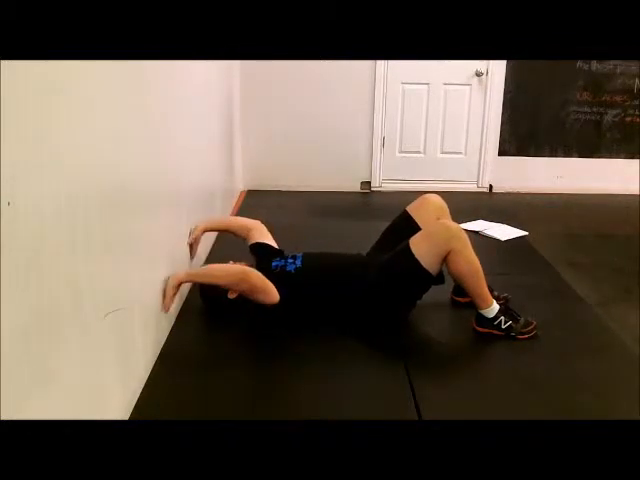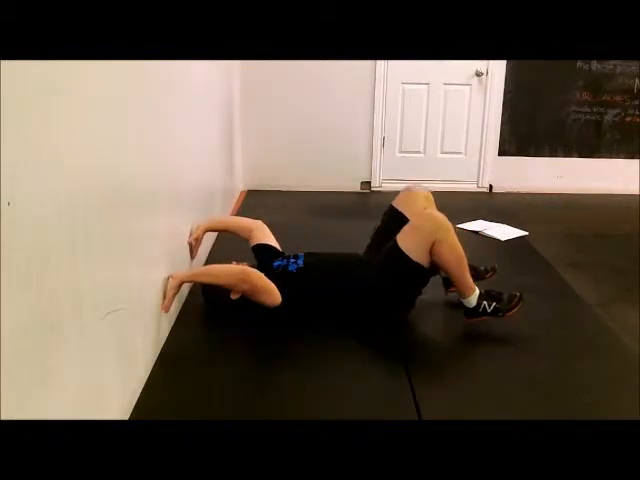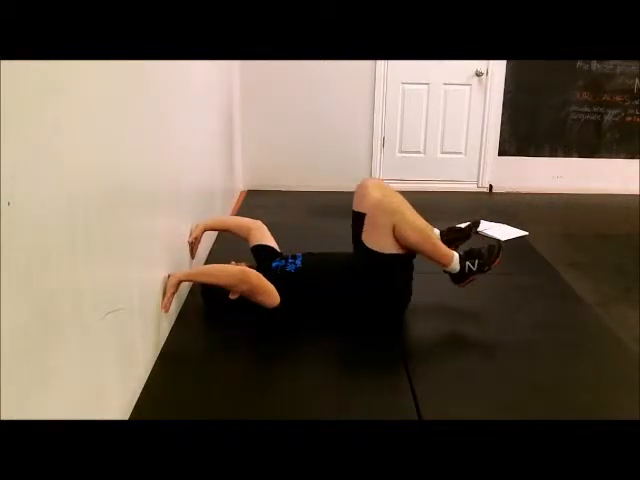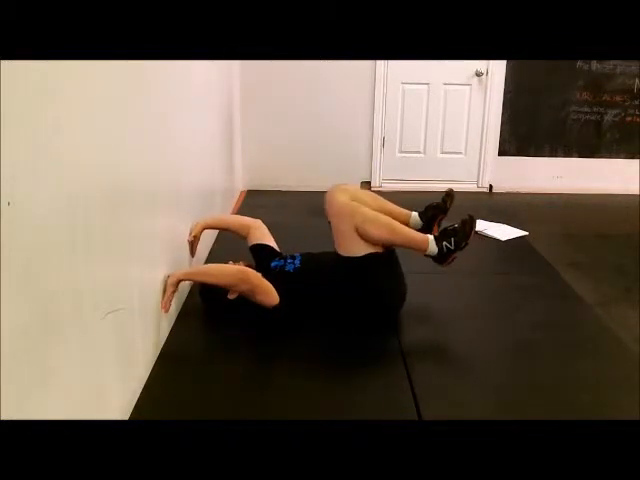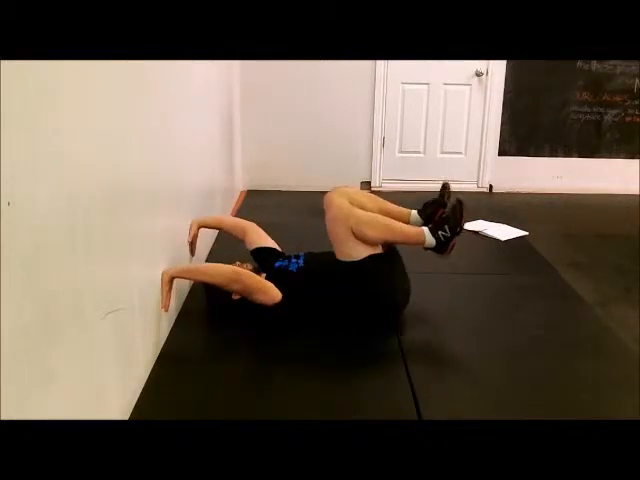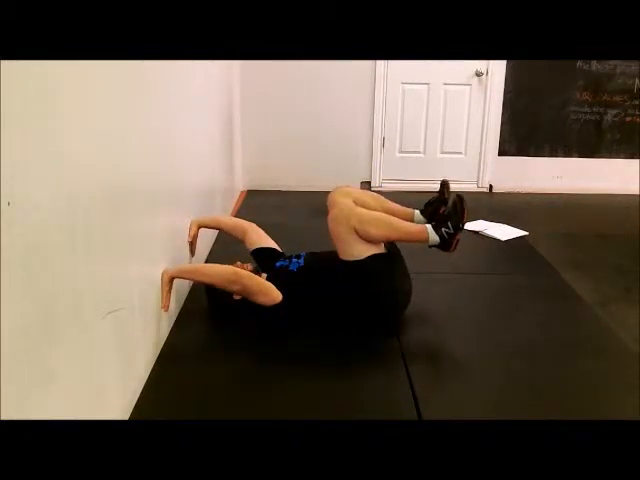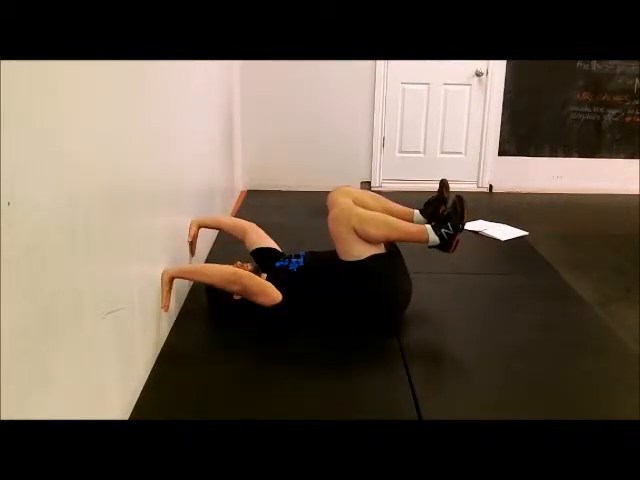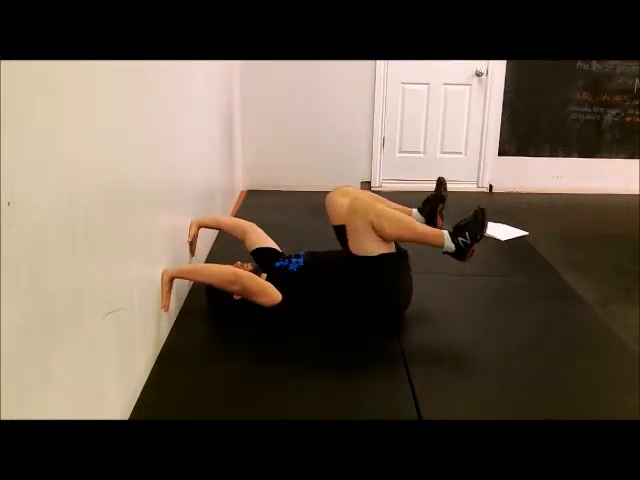
dt=0.4s
person 1, frame 1
left shoulder: (269, 264)
right shoulder: (267, 291)
left elbow: (252, 226)
right elbow: (244, 275)
left wrist: (204, 226)
right wrist: (182, 276)
left hip: (372, 265)
right hip: (381, 292)
left knee: (432, 203)
right knee: (449, 233)
left ankle: (467, 287)
right ankle: (490, 315)
person 1, frame 2
left shoulder: (269, 264)
right shoulder: (267, 291)
left elbow: (255, 225)
right elbow: (244, 275)
left wrist: (205, 226)
right wrist: (181, 277)
left hip: (371, 264)
right hip: (382, 292)
left knee: (417, 198)
right knee: (433, 222)
left ankle: (455, 274)
right ankle: (474, 301)
person 1, frame 3
left shoulder: (268, 263)
right shoulder: (269, 294)
left elbow: (254, 226)
right elbow: (243, 277)
left wrist: (204, 225)
right wrist: (180, 276)
left hip: (363, 268)
right hip: (381, 290)
left knee: (370, 188)
right knee: (382, 206)
left ankle: (437, 240)
right ankle: (457, 267)
person 1, frame 4
left shoulder: (268, 264)
right shoulder: (266, 296)
left elbow: (253, 225)
right elbow: (244, 276)
left wrist: (202, 224)
right wrist: (179, 275)
left hip: (372, 277)
right hip: (378, 292)
left knee: (339, 194)
right knee: (344, 208)
left ankle: (420, 222)
right ankle: (436, 247)
person 1, frame 5
left shoulder: (271, 265)
right shoulder: (271, 299)
left elbow: (246, 227)
right elbow: (237, 277)
left wrist: (200, 222)
right wrist: (173, 272)
left hip: (379, 278)
right hip: (380, 293)
left knee: (338, 198)
right knee: (340, 213)
left ankle: (419, 219)
right ankle: (432, 238)
person 1, frame 6
left shoulder: (272, 266)
right shoulder: (270, 296)
left elbow: (246, 228)
right elbow: (235, 277)
left wrist: (200, 222)
right wrist: (173, 272)
left hip: (379, 278)
right hip: (382, 292)
left knee: (340, 197)
right knee: (343, 214)
left ankle: (422, 217)
right ankle: (437, 235)
person 1, frame 7
left shoulder: (271, 266)
right shoulder: (270, 296)
left elbow: (246, 228)
right elbow: (235, 278)
left wrist: (200, 222)
right wrist: (173, 272)
left hip: (380, 276)
right hip: (382, 291)
left knee: (341, 196)
right knee: (343, 214)
left ankle: (422, 218)
right ankle: (436, 236)
person 1, frame 8
left shoulder: (271, 266)
right shoulder: (271, 296)
left elbow: (246, 228)
right elbow: (235, 278)
left wrist: (201, 222)
right wrist: (172, 272)
left hip: (375, 275)
right hip: (383, 292)
left knee: (339, 196)
right knee: (362, 210)
left ankle: (420, 217)
right ankle: (452, 243)
